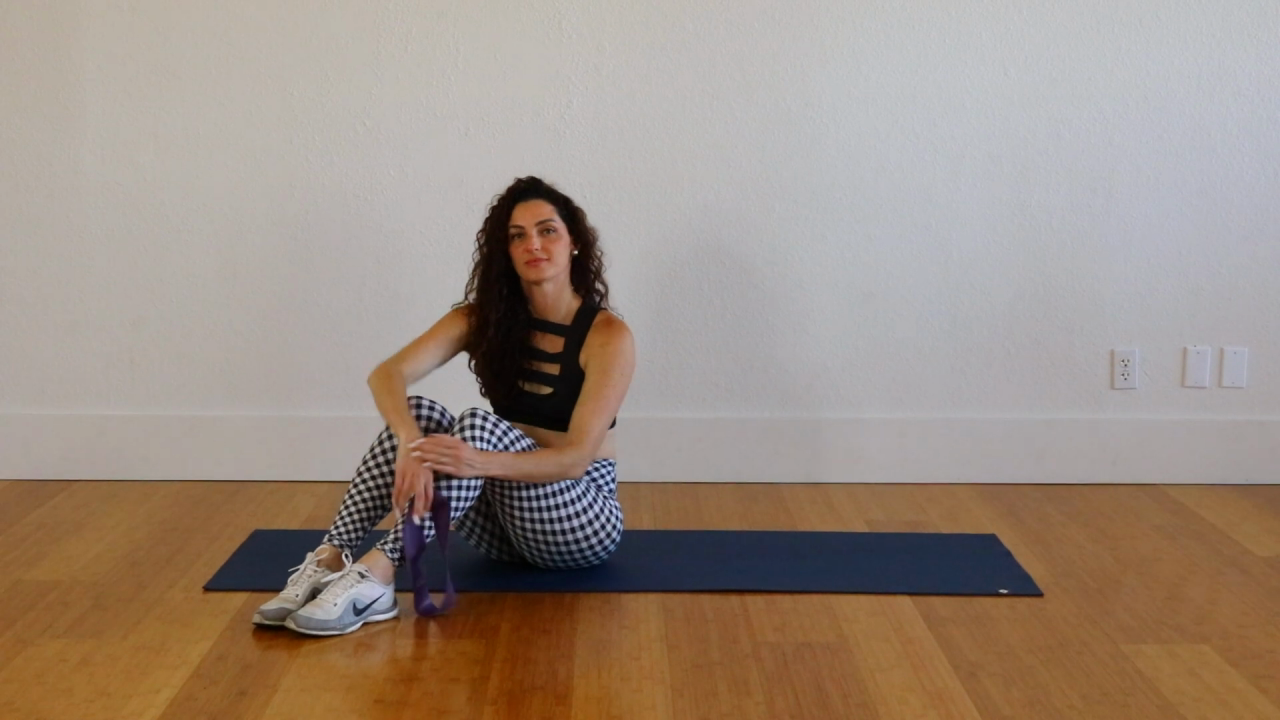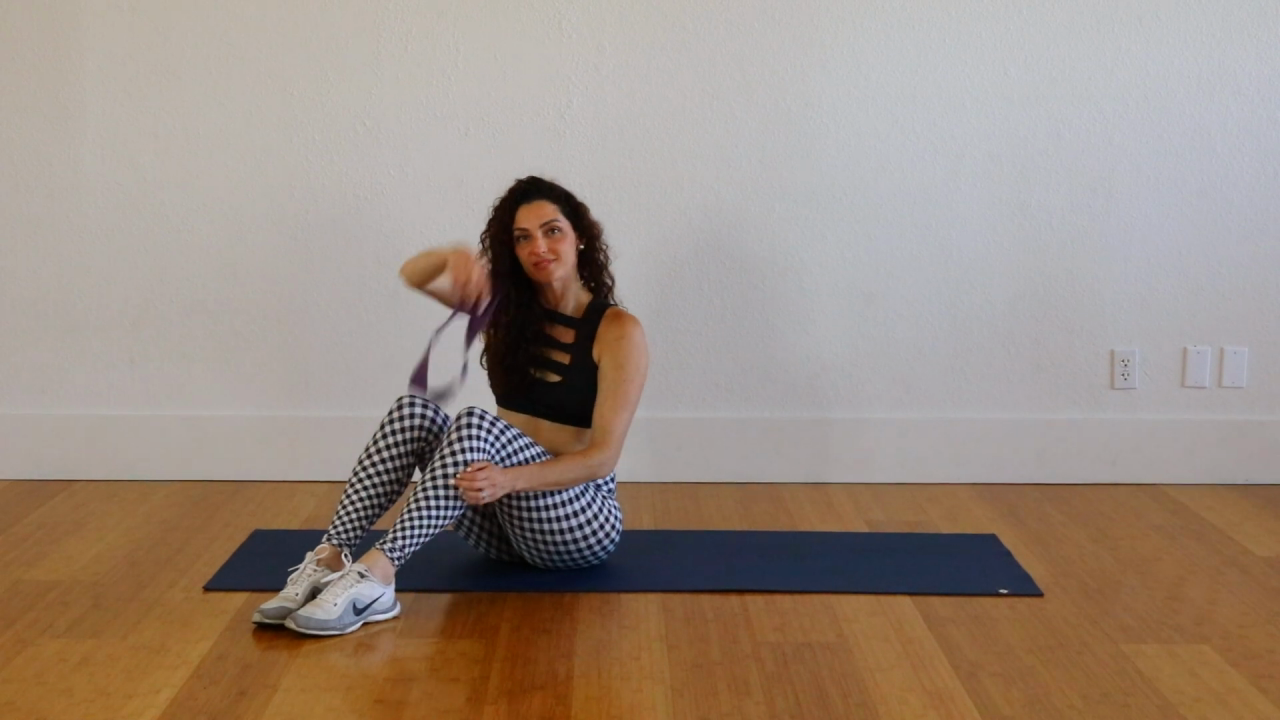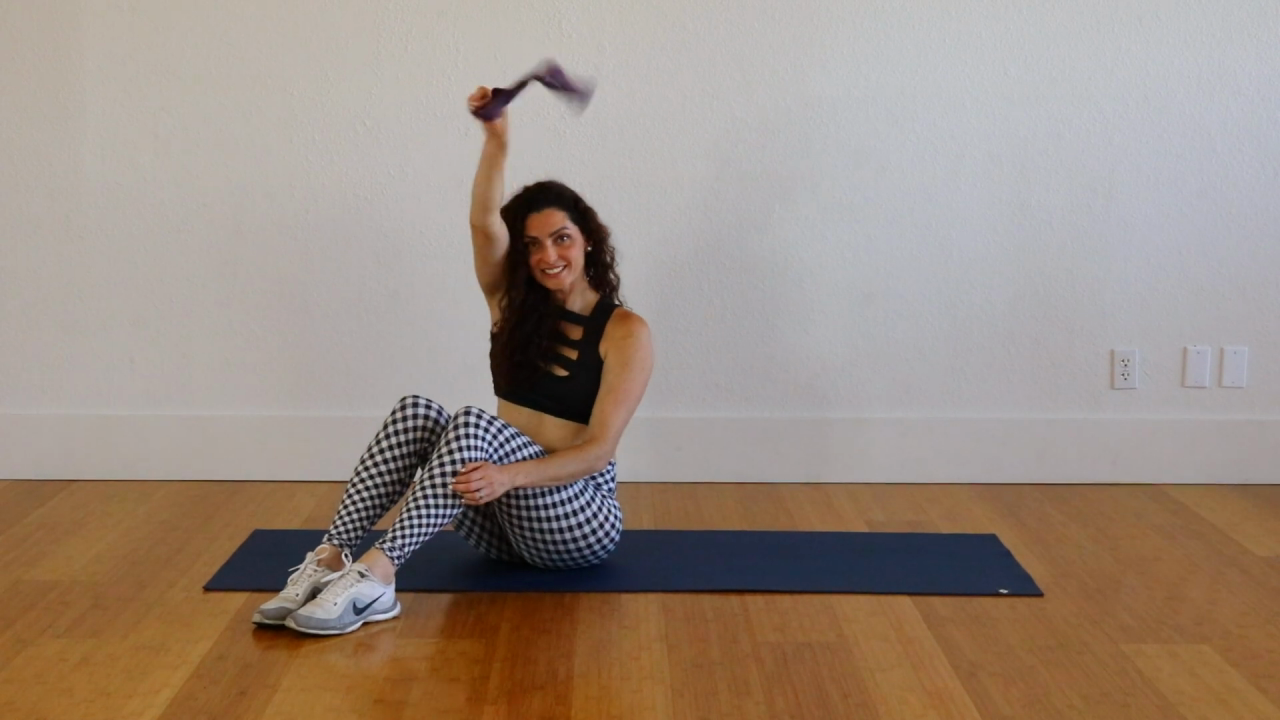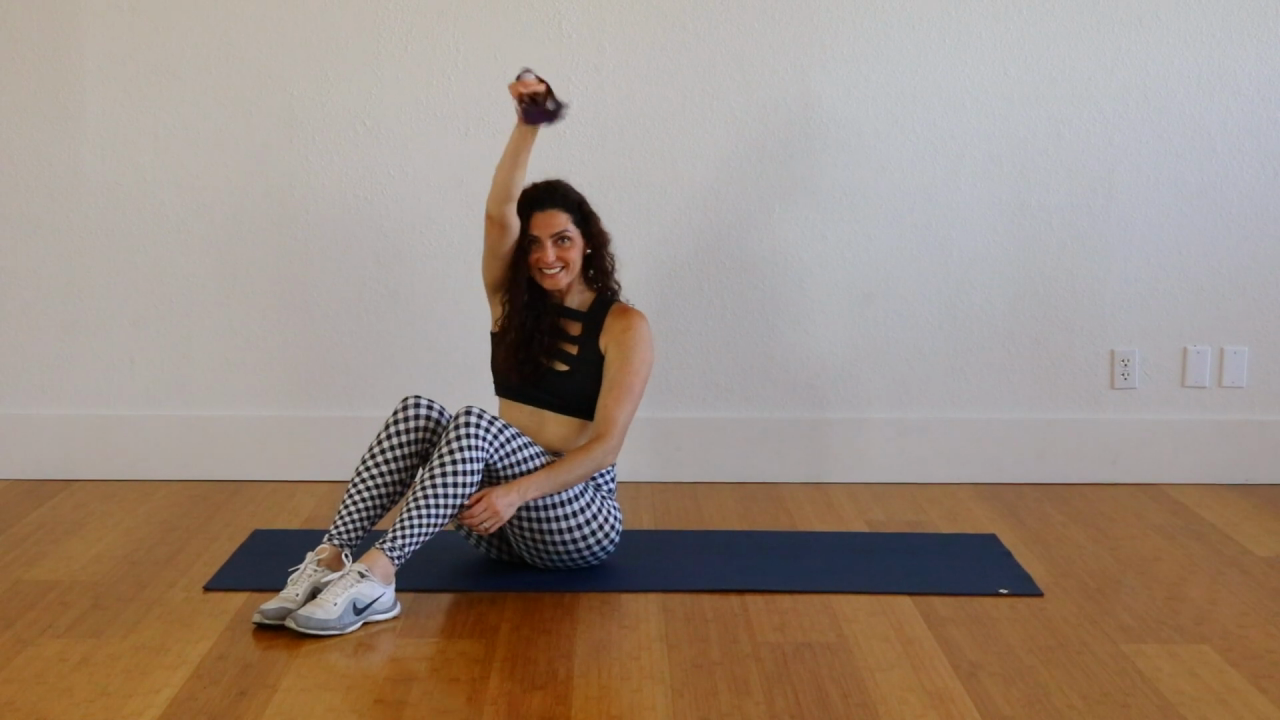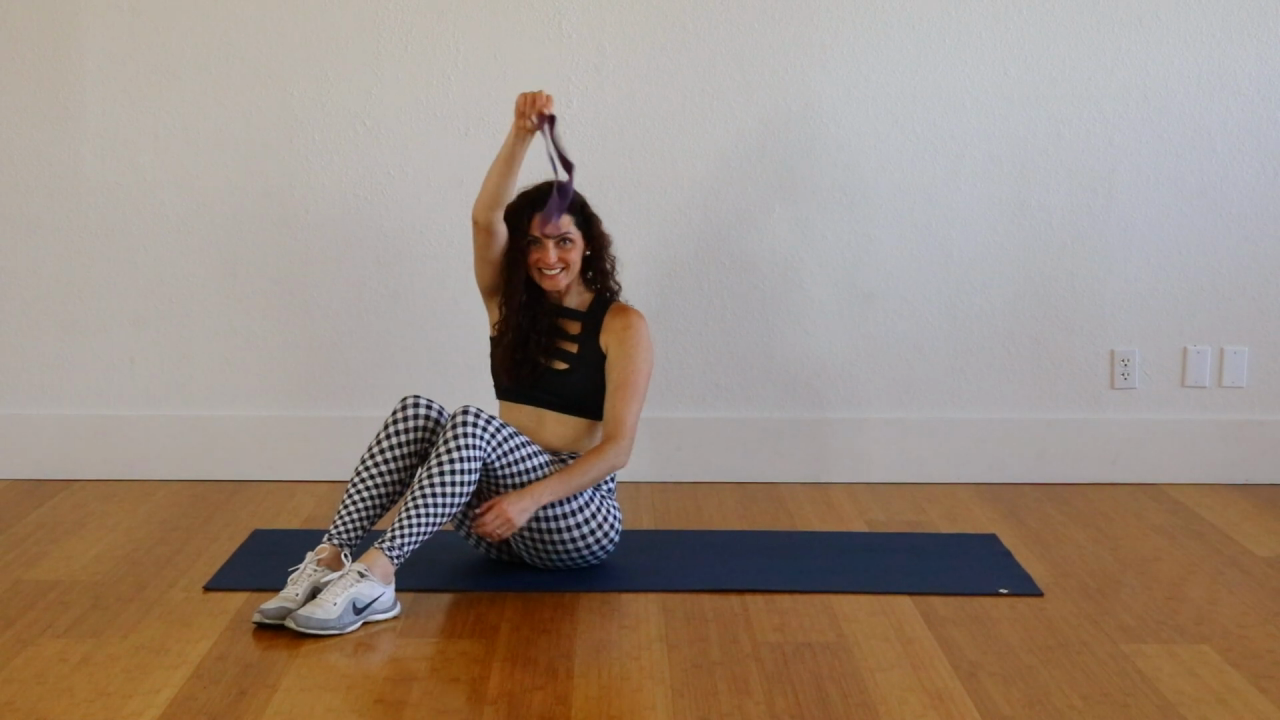
dt=0.2s
person 1, frame 1
left shoulder: (609, 335)
right shoulder: (483, 318)
left elbow: (576, 457)
right elbow: (388, 374)
left wrist: (481, 461)
right wrist: (410, 444)
left hip: (581, 522)
right hip: (504, 521)
left knee: (481, 425)
right knee: (419, 413)
left ankle: (377, 573)
right ankle: (331, 558)
person 1, frame 2
left shoulder: (619, 331)
right shoulder: (503, 307)
left elbow: (602, 456)
right elbow: (413, 275)
left wrist: (510, 479)
right wrist: (451, 258)
left hip: (582, 522)
right hip: (504, 526)
left knee: (476, 425)
right knee: (414, 410)
left ankle: (376, 575)
right ankle: (329, 559)
person 1, frame 3
left shoulder: (625, 332)
right shoulder: (512, 301)
left elbow: (600, 450)
right elbow: (485, 221)
left wrist: (510, 475)
right wrist: (493, 135)
left hip: (580, 522)
right hip: (504, 522)
left knee: (474, 426)
right knee: (416, 411)
left ankle: (377, 573)
right ankle: (330, 557)
person 1, frame 4
left shoulder: (624, 326)
right shoulder: (511, 301)
left elbow: (606, 445)
right elbow: (501, 214)
left wrist: (518, 491)
right wrist: (527, 123)
left hip: (581, 521)
right hip: (505, 517)
left knee: (474, 426)
right knee: (417, 411)
left ankle: (378, 573)
right ankle: (331, 558)
person 1, frame 5
left shoulder: (623, 325)
right shoulder: (508, 303)
left elbow: (617, 446)
right elbow: (486, 218)
left wrist: (531, 499)
right wrist: (521, 132)
left hip: (581, 520)
right hip: (507, 508)
left knee: (472, 425)
right knee: (416, 412)
left ankle: (377, 574)
right ankle: (329, 559)
